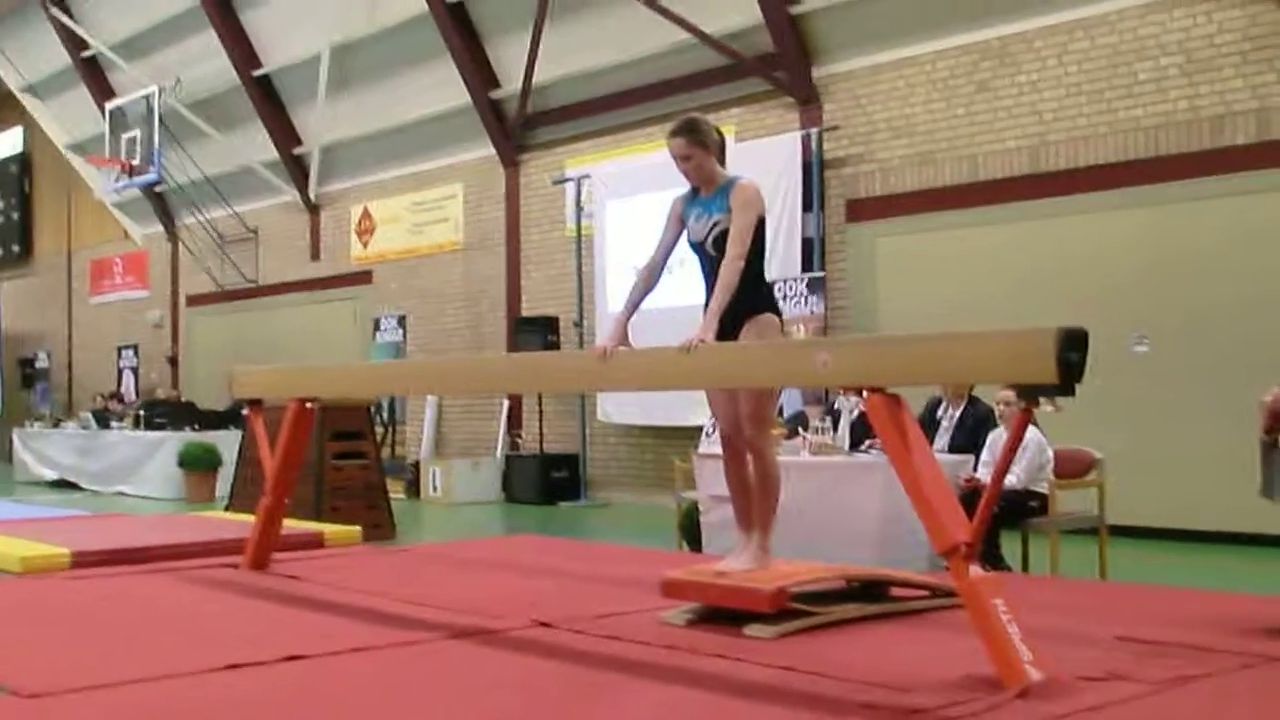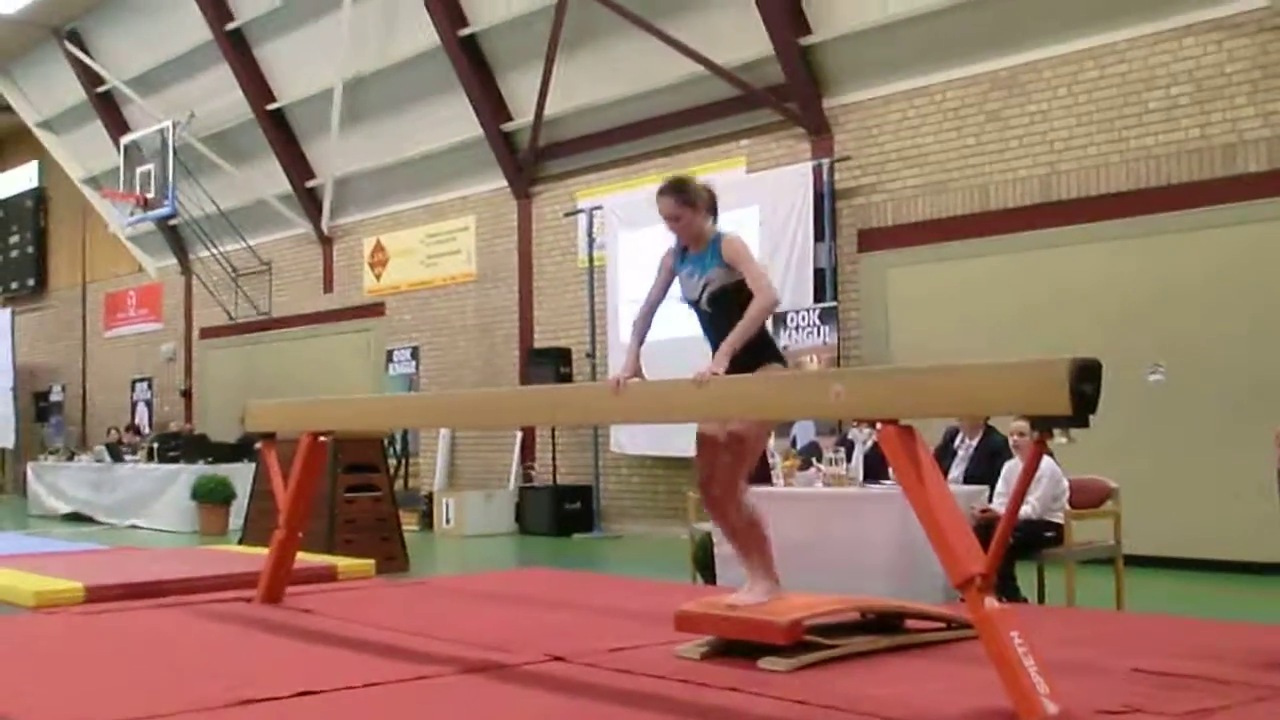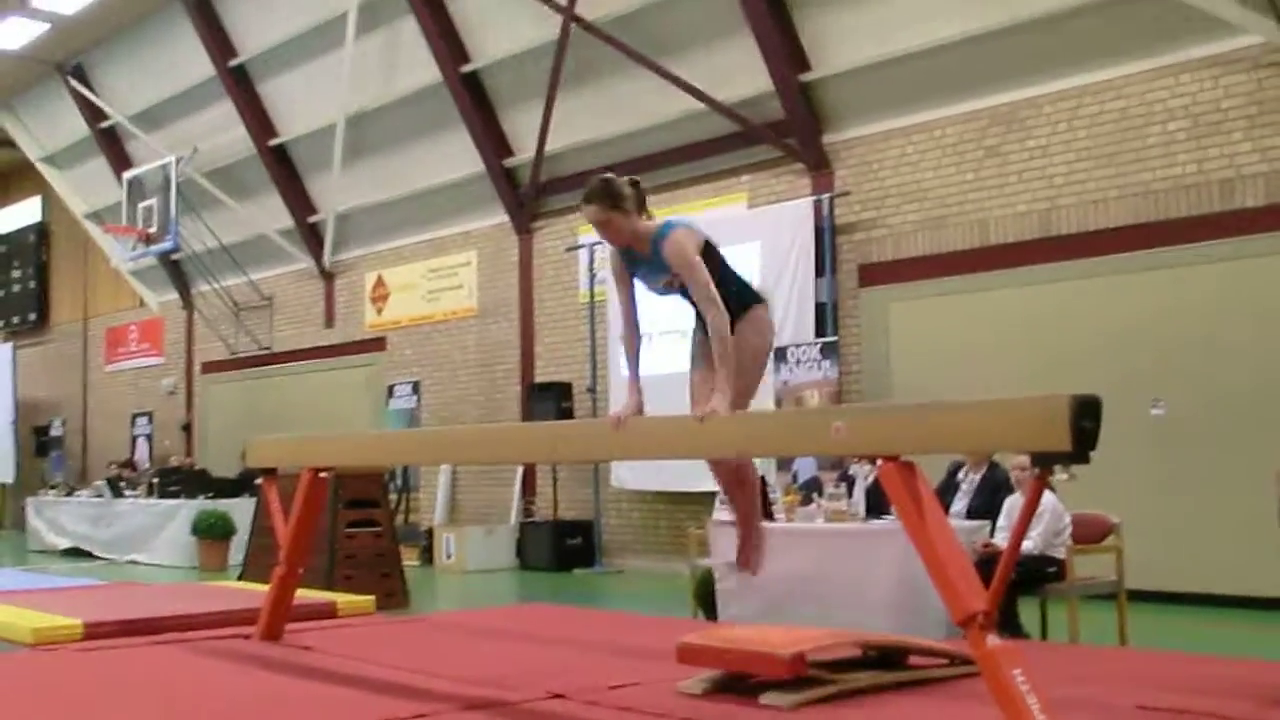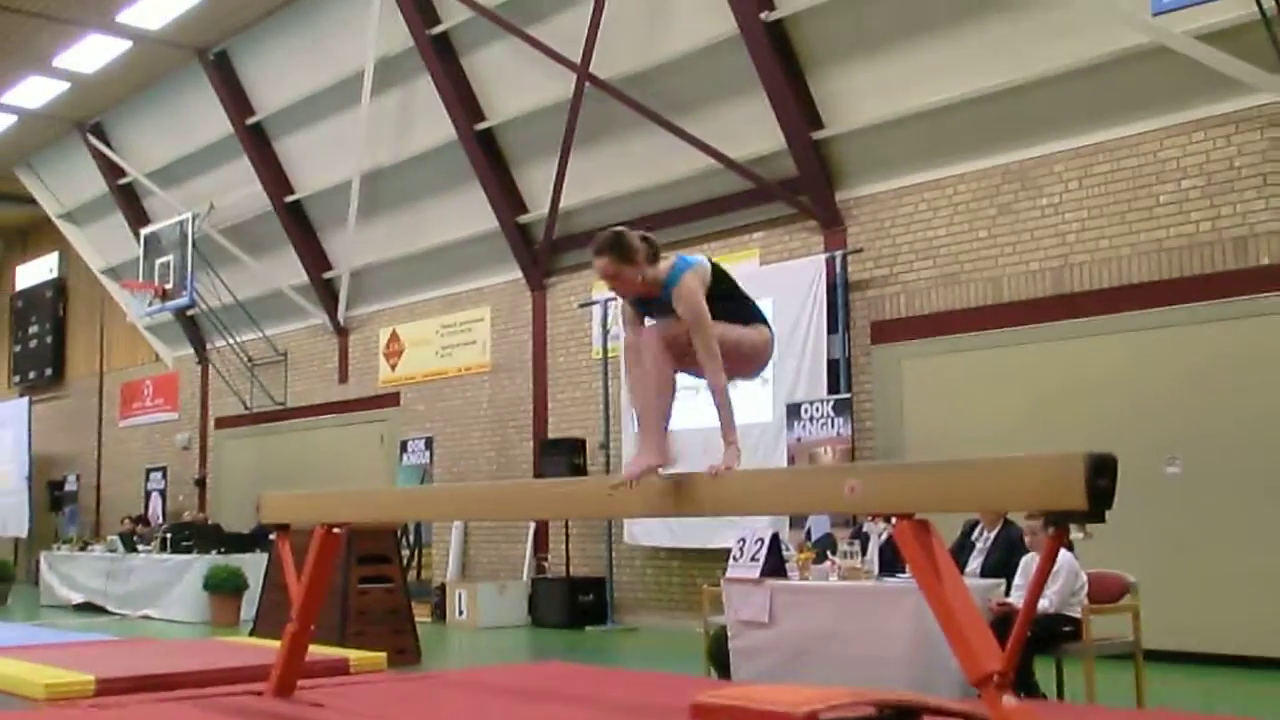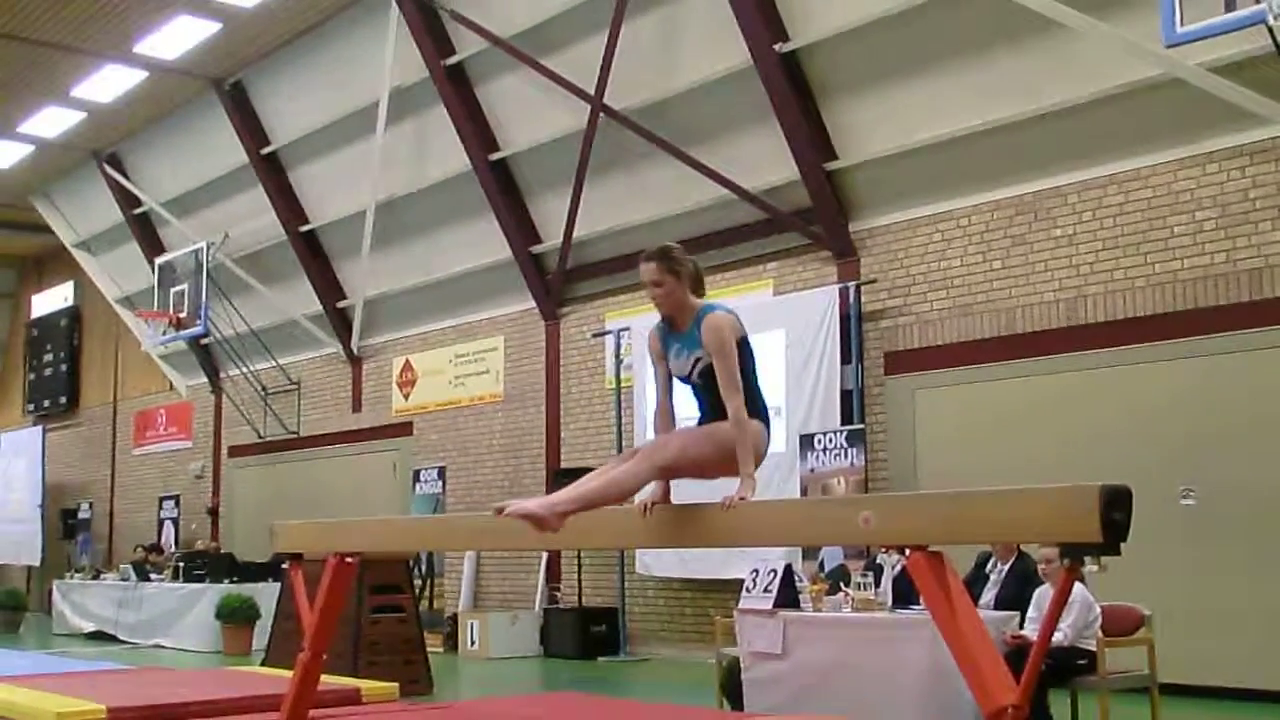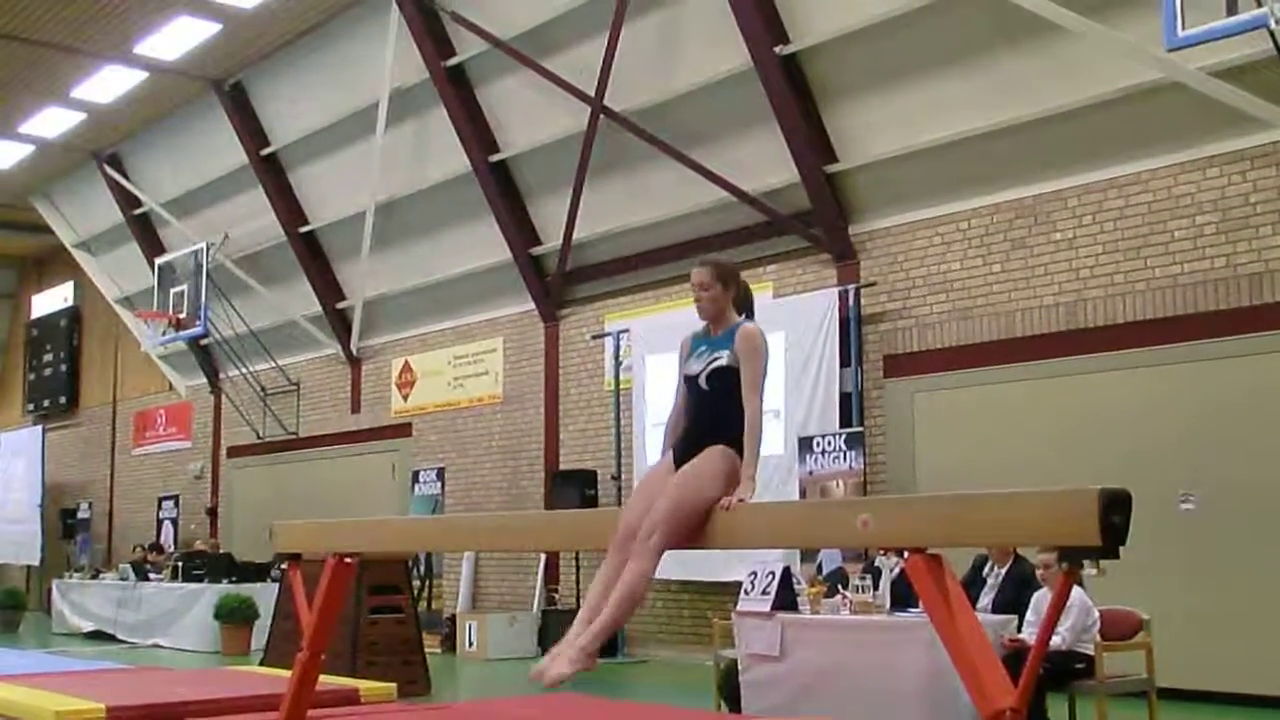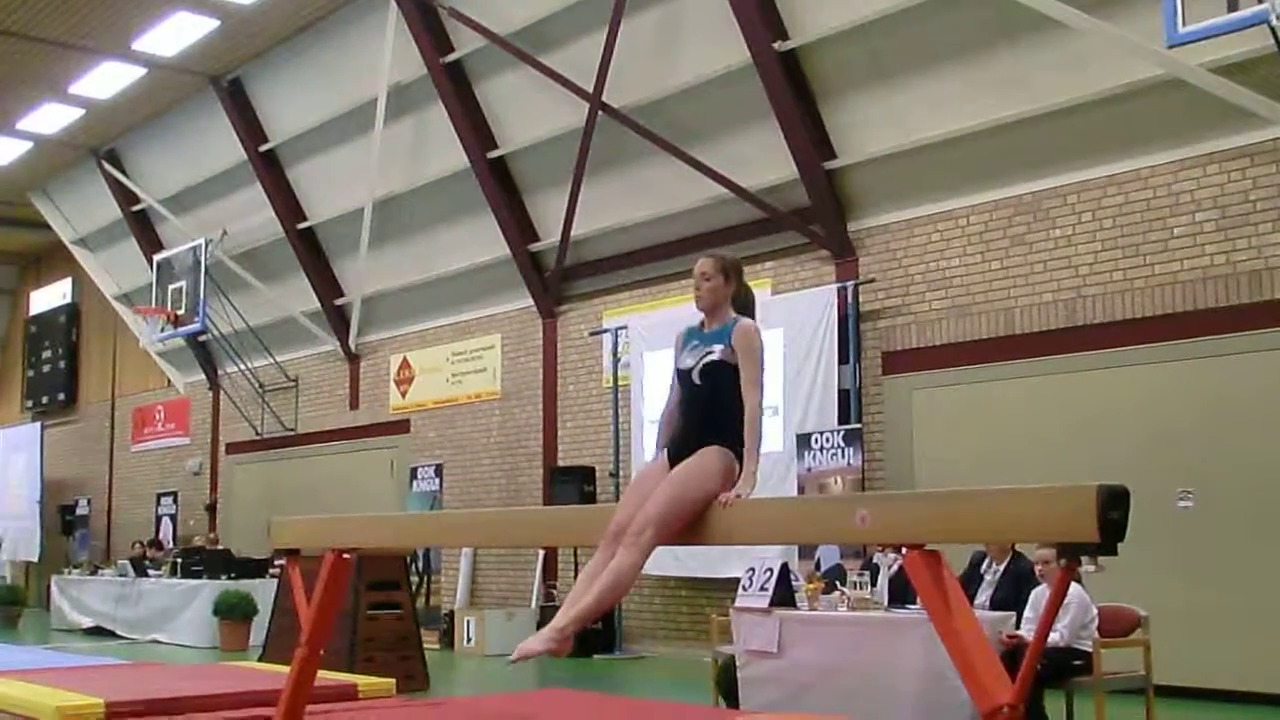
dt=0.4s
person 1, frame 1
left shoulder: (743, 192)
right shoulder: (683, 204)
left elbow: (735, 259)
right elbow: (655, 266)
left wrist: (708, 324)
right wrist: (621, 324)
left hip: (756, 317)
right hip: (717, 323)
left knee: (755, 435)
right knee: (729, 438)
left ankle: (761, 545)
right ankle: (746, 541)
person 1, frame 2
left shoulder: (727, 245)
right shoulder: (675, 256)
left elbow: (767, 297)
right elbow: (646, 312)
left wrist: (724, 356)
right wrist: (632, 361)
left hip: (761, 372)
right hip: (725, 376)
left knee: (722, 488)
right knee: (710, 490)
left ankle: (766, 578)
right ankle: (758, 574)
person 1, frame 3
left shoulder: (674, 240)
right shoulder: (621, 255)
left elbow: (715, 310)
right elbow: (630, 325)
left wrist: (723, 390)
right wrist: (634, 393)
left hip: (746, 317)
right hip: (708, 329)
left ankle: (751, 532)
right ankle: (746, 523)
person 1, frame 4
left shoulder: (682, 282)
right shoulder: (632, 303)
left elbow: (710, 361)
right elbow: (642, 363)
left wrist: (731, 444)
right wrist: (653, 447)
left hip: (751, 339)
left knee: (652, 340)
right knee: (634, 345)
left ankle: (647, 450)
person 1, frame 5
left shoulder: (717, 323)
right shoulder: (658, 336)
left elbow: (734, 398)
right elbow: (663, 406)
left wrist: (745, 477)
right wrist: (661, 486)
left hip: (746, 431)
right hip: (709, 431)
left knee: (651, 459)
right knee: (629, 461)
left ankle: (553, 507)
person 1, frame 6
left shoulder: (747, 335)
right shoulder: (690, 343)
left elbow: (752, 406)
left wrist: (747, 478)
right wrist: (665, 465)
left hip: (720, 454)
right hip: (682, 452)
left knee: (648, 541)
right knee: (622, 541)
left ankle: (587, 646)
right ankle: (573, 638)
person 1, frame 7
left shoulder: (743, 331)
right shoulder: (686, 337)
left elbow: (751, 405)
left wrist: (748, 474)
right wrist: (657, 458)
left hip: (718, 453)
right hip: (678, 450)
left knee: (639, 535)
right knee: (614, 534)
left ankle: (563, 629)
right ankle: (557, 624)
